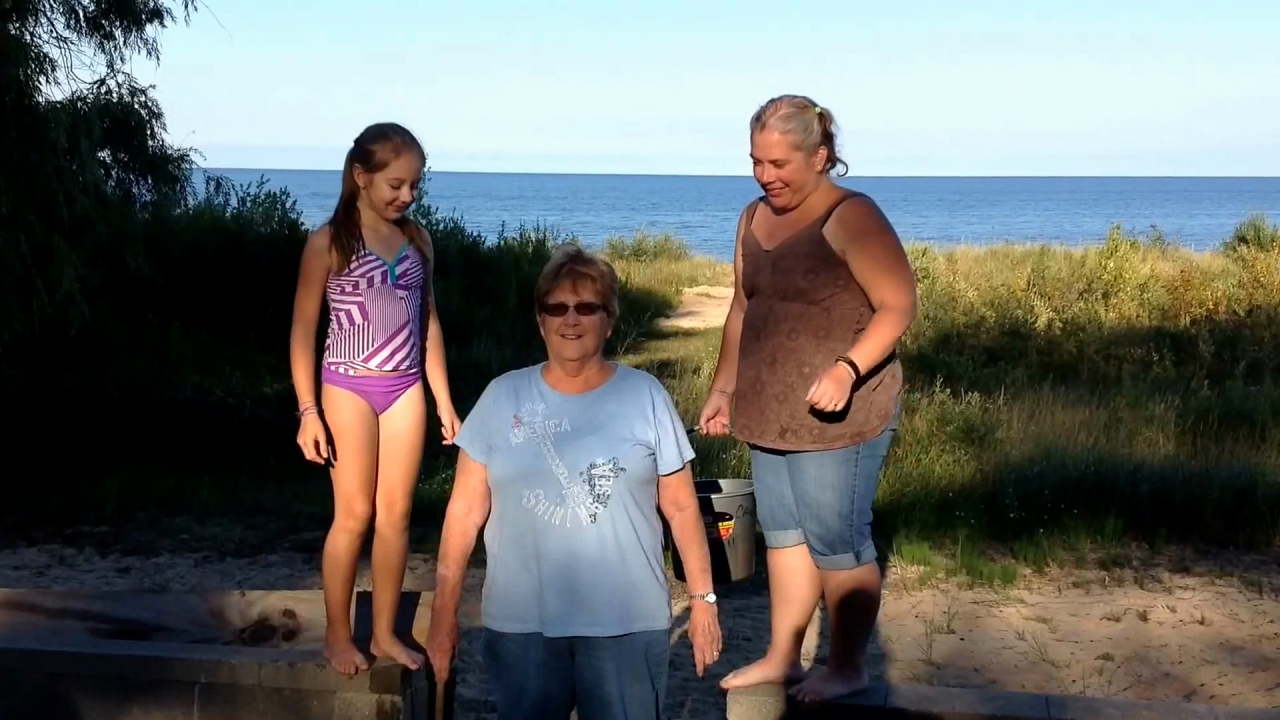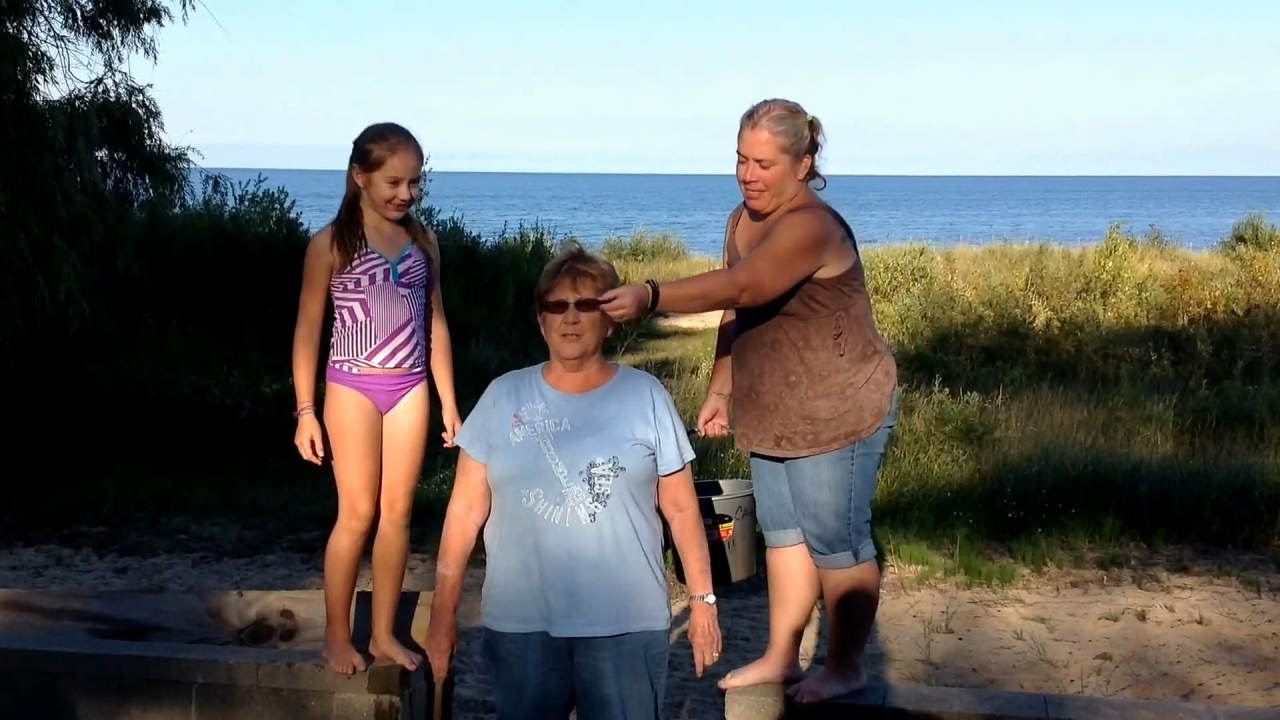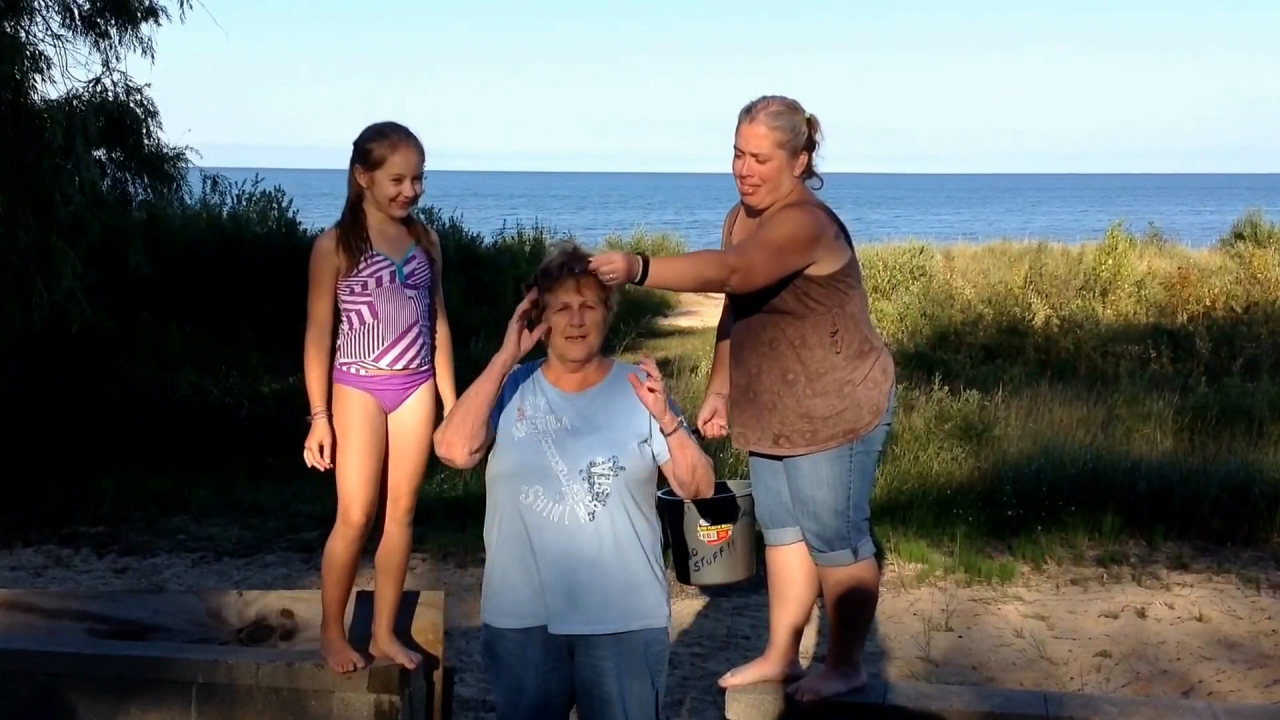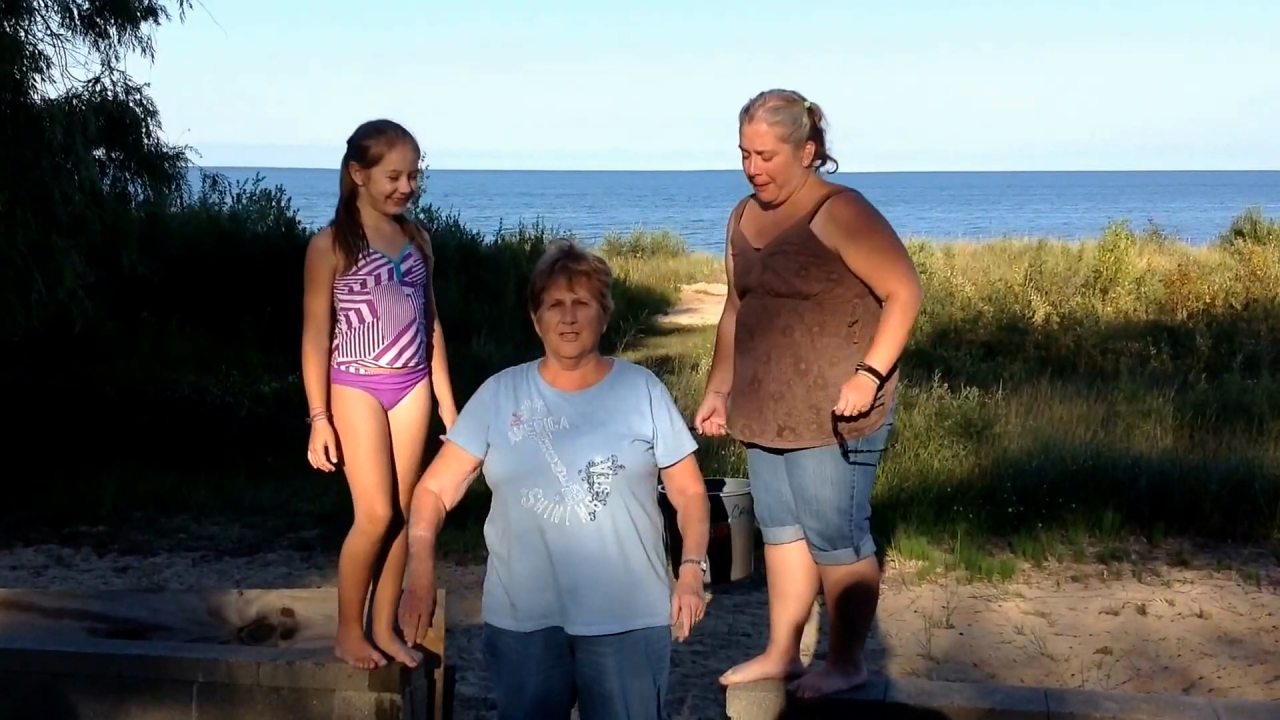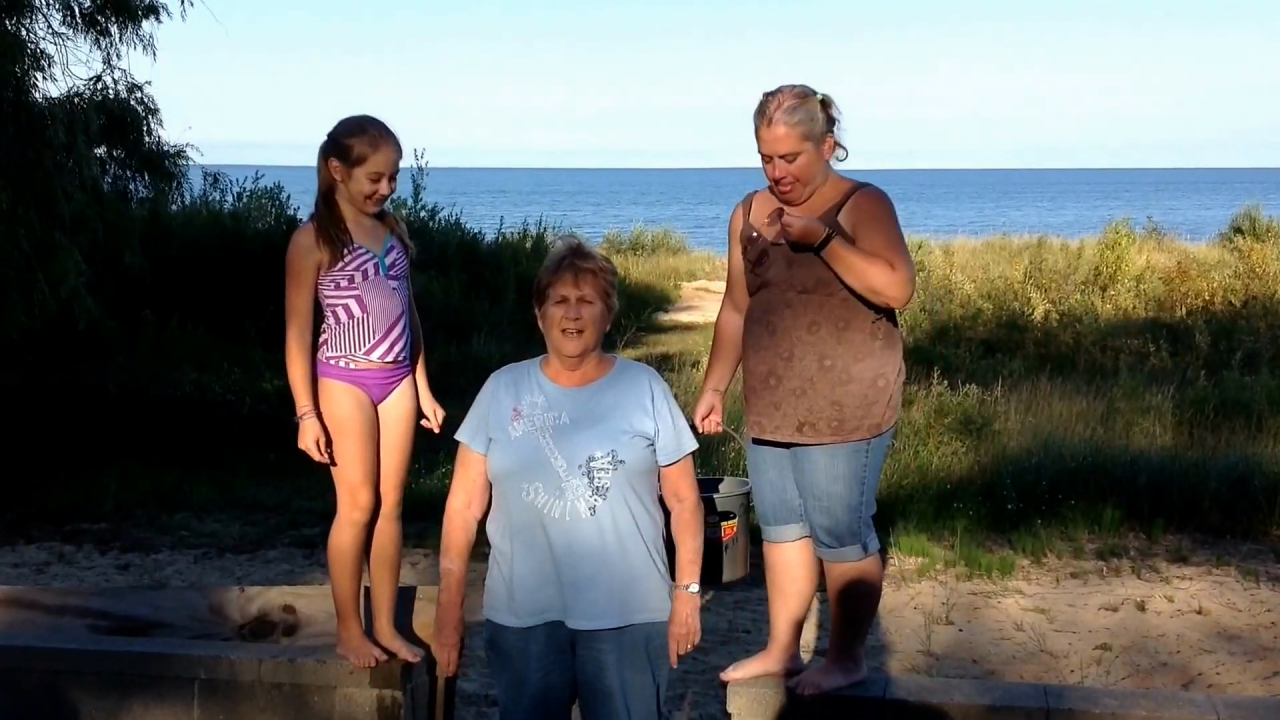
dt=1s
person 1, frame 1
left shoulder: (853, 218)
right shoulder: (753, 218)
left elbow: (897, 307)
left wrist: (846, 367)
right wrist: (723, 388)
left hip: (836, 414)
right hip: (772, 411)
left knee: (836, 541)
right knee: (782, 532)
left ankle: (847, 666)
right ankle: (781, 657)
person 1, frame 2
left shoulder: (812, 225)
right shoulder: (742, 220)
left elbow: (740, 288)
left wrist: (648, 297)
right wrist: (720, 390)
left hip: (836, 412)
right hip: (774, 412)
left knee: (835, 541)
right knee: (783, 533)
left ankle: (846, 666)
right ankle: (780, 656)
person 1, frame 3
left shoulder: (805, 223)
right shoulder: (740, 217)
left elbow: (729, 271)
left wrist: (637, 268)
right wrist: (720, 390)
left hip: (834, 410)
right hip: (773, 411)
left knee: (835, 539)
right knee: (782, 531)
left ankle: (845, 664)
right ankle: (780, 655)
person 1, frame 4
left shoulder: (841, 213)
right shoulder: (744, 218)
left elbow: (903, 293)
left wrist: (870, 374)
right wrist: (718, 390)
left hip: (835, 410)
right hip: (769, 410)
left knee: (837, 538)
right knee: (780, 529)
left ankle: (846, 661)
right ankle: (780, 653)
person 1, frame 5
left shoulder: (863, 205)
right shoulder: (749, 212)
left elbow: (896, 288)
right elbow: (736, 310)
left wrist: (820, 238)
right wrist: (713, 387)
left hip: (844, 409)
right hip: (771, 407)
left knee: (841, 535)
right knee: (781, 526)
left ankle: (845, 658)
right ankle: (780, 650)
person 2, frame 1
left shoulder: (417, 240)
right shoulder: (328, 242)
right elbow: (303, 329)
left wrist: (444, 400)
right wrist: (308, 411)
left hip: (405, 390)
right hip: (349, 389)
left knee: (396, 512)
right knee: (354, 513)
left ankle: (385, 633)
right ankle: (338, 635)
person 2, frame 2
left shoulder: (423, 241)
right shoulder: (332, 243)
right elbow: (308, 329)
left wrist: (449, 400)
right wrist: (305, 410)
left hip: (410, 389)
right hip: (353, 388)
left knee: (398, 512)
right knee: (358, 513)
left ankle: (383, 633)
right ankle: (336, 635)
person 2, frame 3
left shoulder: (425, 241)
right shoulder: (336, 245)
right elbow: (319, 333)
left wrist: (451, 401)
right wrist: (319, 416)
left hip: (416, 389)
right hip: (360, 389)
left knee: (401, 513)
right knee: (355, 516)
left ankle: (384, 633)
right ankle: (332, 631)
person 2, frame 4
left shoulder: (417, 238)
right shoulder: (331, 244)
right elbow: (316, 335)
left wrist: (446, 398)
right wrist: (319, 417)
left hip: (411, 387)
right hip: (357, 388)
left knee: (400, 512)
right knee: (374, 514)
left ankle: (387, 630)
right ankle: (348, 631)
person 2, frame 5
left shoulder: (393, 229)
right shoulder: (314, 239)
right elbow: (298, 332)
left wrist: (424, 388)
right wrist: (306, 413)
left hip: (398, 380)
right hip: (345, 382)
left knee: (391, 504)
right knee: (357, 505)
left ankle: (385, 626)
right ankle: (349, 630)
person 3, frame 1
left shoulder: (646, 396)
right shoulder: (502, 397)
left elbow: (681, 507)
right elbow: (465, 511)
left wrist: (702, 598)
right wrist: (444, 613)
left hip: (627, 623)
right hip: (520, 623)
person 3, frame 2
left shoulder: (646, 395)
right shoulder: (503, 397)
left elbow: (681, 507)
right elbow: (466, 510)
left wrist: (702, 598)
right wrist: (443, 610)
left hip: (626, 622)
right hip: (520, 622)
person 3, frame 3
left shoulder: (638, 387)
right shoulder: (510, 390)
left elbow: (698, 486)
right elbow: (453, 449)
left wrist: (666, 418)
right wrist: (505, 356)
left hip: (624, 617)
right hip: (521, 616)
person 3, frame 4
left shoulder: (642, 389)
right shoulder: (499, 394)
left elbow: (689, 492)
right elbow: (435, 490)
left wrist: (692, 568)
right wrist: (420, 573)
left hip: (626, 617)
right hip: (521, 618)
person 3, frame 5
left shoulder: (645, 387)
right shoulder: (503, 389)
left elbow: (683, 500)
right elbow: (464, 504)
left wrist: (687, 591)
right wrist: (449, 606)
left hip: (627, 612)
right hip: (523, 612)
